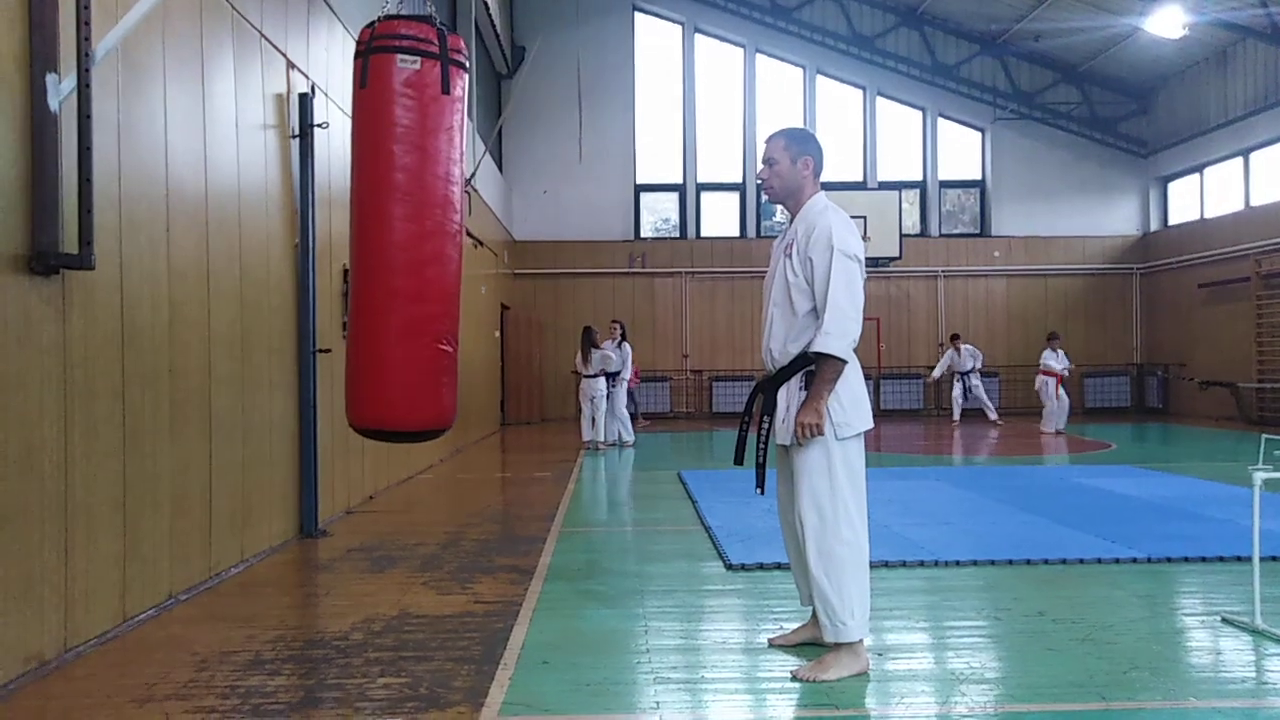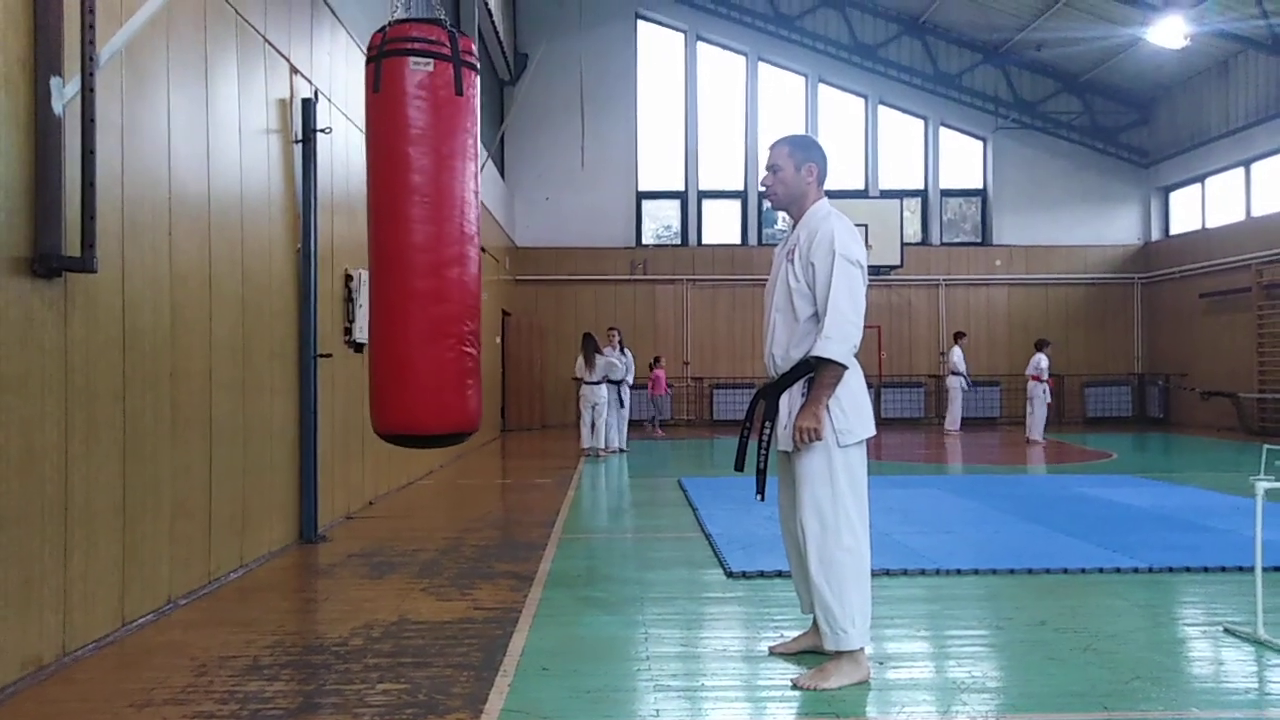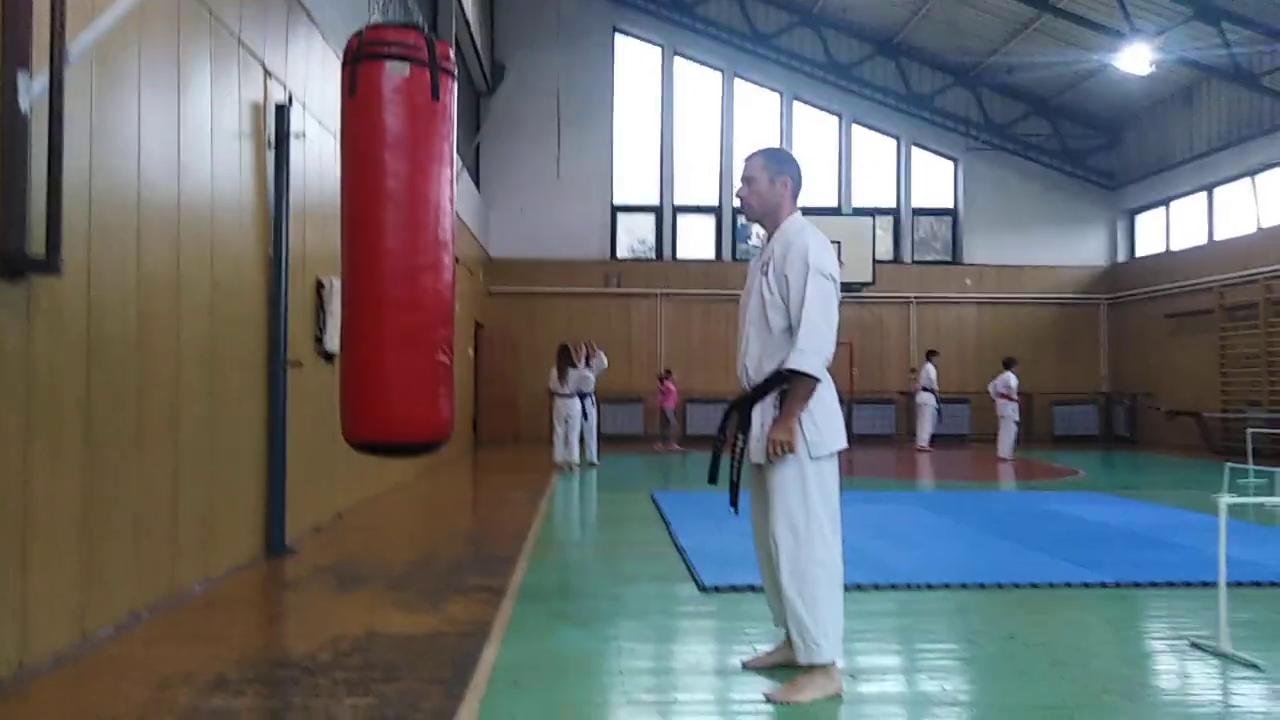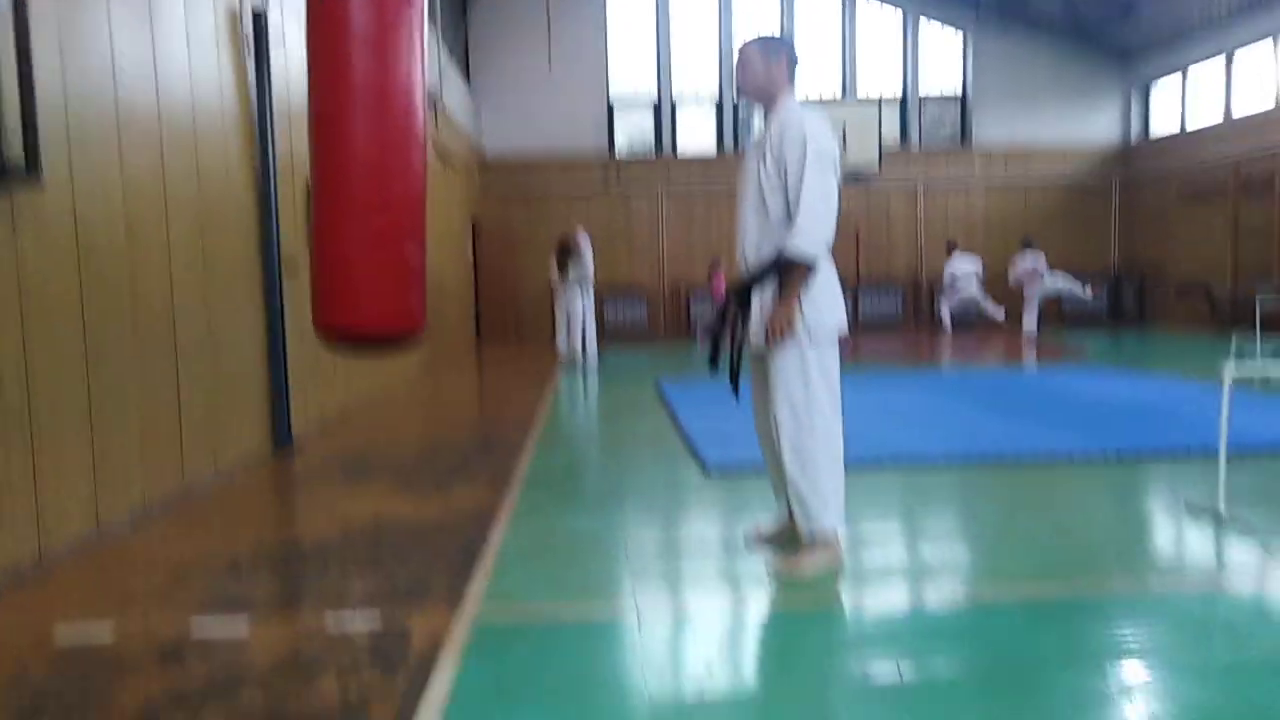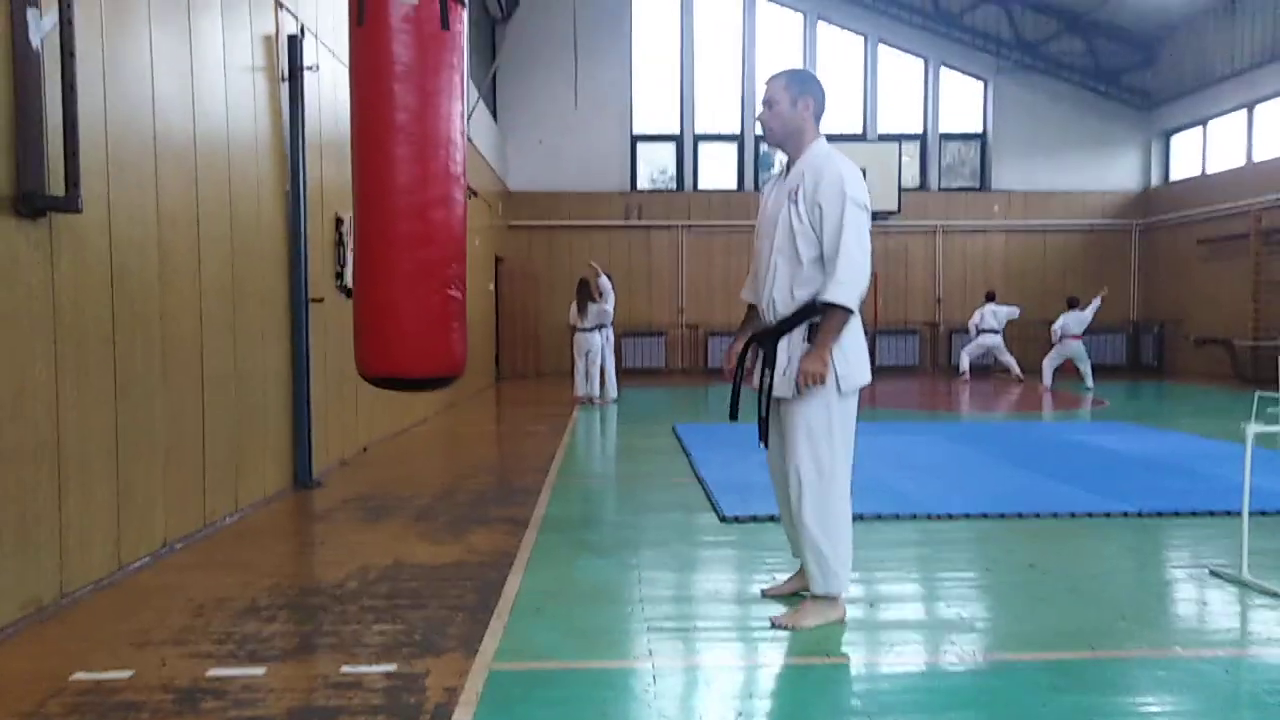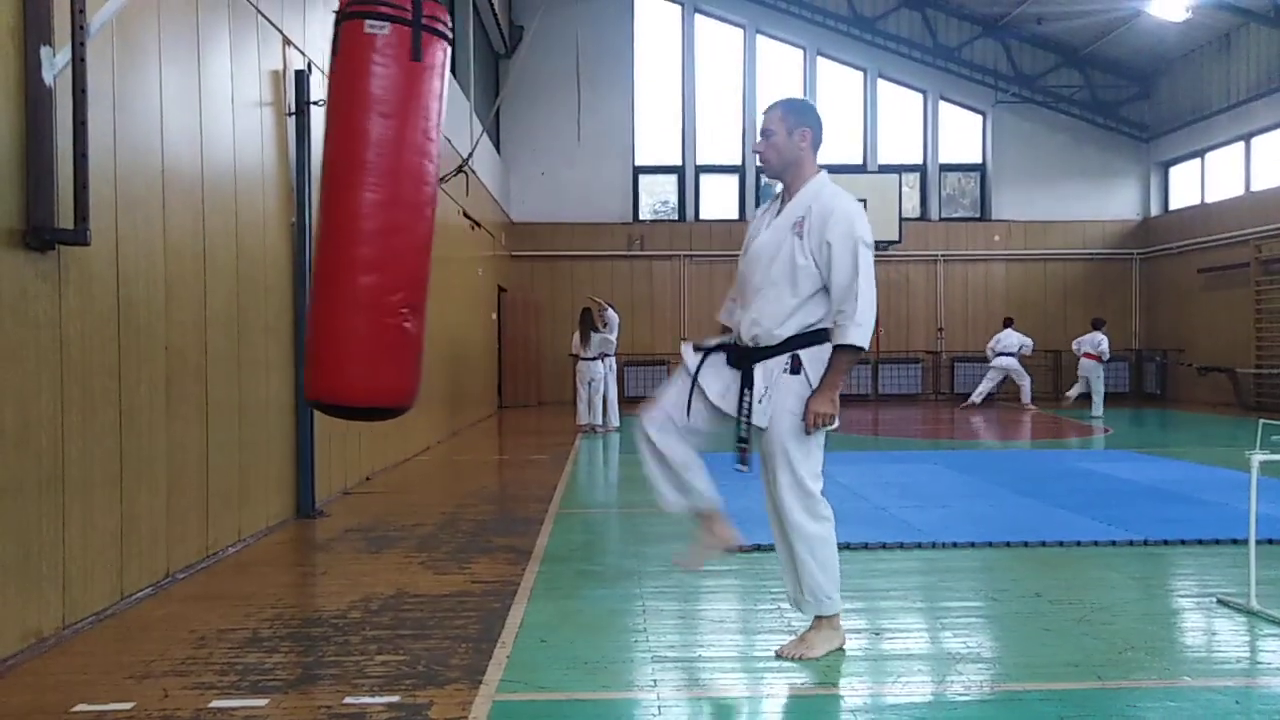
dt=0.7s
person 1, frame 1
left shoulder: (829, 227)
right shoulder: (792, 233)
left elbow: (840, 325)
left wrist: (815, 400)
right wrist: (776, 393)
left hip: (820, 396)
right hip: (794, 395)
left knee: (829, 518)
right knee: (799, 515)
left ankle: (849, 644)
right ankle: (822, 618)
person 1, frame 2
left shoulder: (831, 233)
right shoulder: (794, 239)
left elbow: (841, 330)
left wrist: (814, 405)
left hip: (823, 402)
right hip: (795, 399)
left knee: (830, 525)
right knee: (801, 522)
left ankle: (849, 652)
right ankle: (822, 626)
person 1, frame 3
left shoulder: (804, 245)
right shoulder: (770, 251)
left elbow: (814, 342)
left wrist: (788, 417)
left hip: (795, 416)
right hip: (769, 414)
left knee: (804, 539)
right knee: (775, 537)
left ankle: (822, 666)
right ankle: (795, 640)
person 1, frame 4
left shoulder: (802, 128)
right shoulder: (769, 134)
left elbow: (813, 224)
left wrist: (787, 301)
left hip: (794, 296)
right hip: (768, 296)
left knee: (804, 415)
right knee: (776, 415)
left ankle: (823, 536)
right ankle: (797, 519)
person 1, frame 5
left shoulder: (834, 174)
right shoulder: (780, 183)
left elbow: (850, 273)
left wrist: (820, 349)
right wrist: (744, 336)
left hip: (817, 344)
right hip: (780, 343)
left knee: (817, 470)
right knee: (783, 465)
left ankle: (828, 596)
right ankle: (810, 569)
person 1, frame 6
left shoulder: (837, 211)
right shoulder: (768, 212)
left elbow: (856, 310)
left wrist: (828, 389)
right wrist: (721, 346)
left hip: (792, 374)
right hip: (739, 361)
left knee: (795, 498)
right knee: (662, 424)
left ankle: (826, 622)
right ankle: (713, 523)
